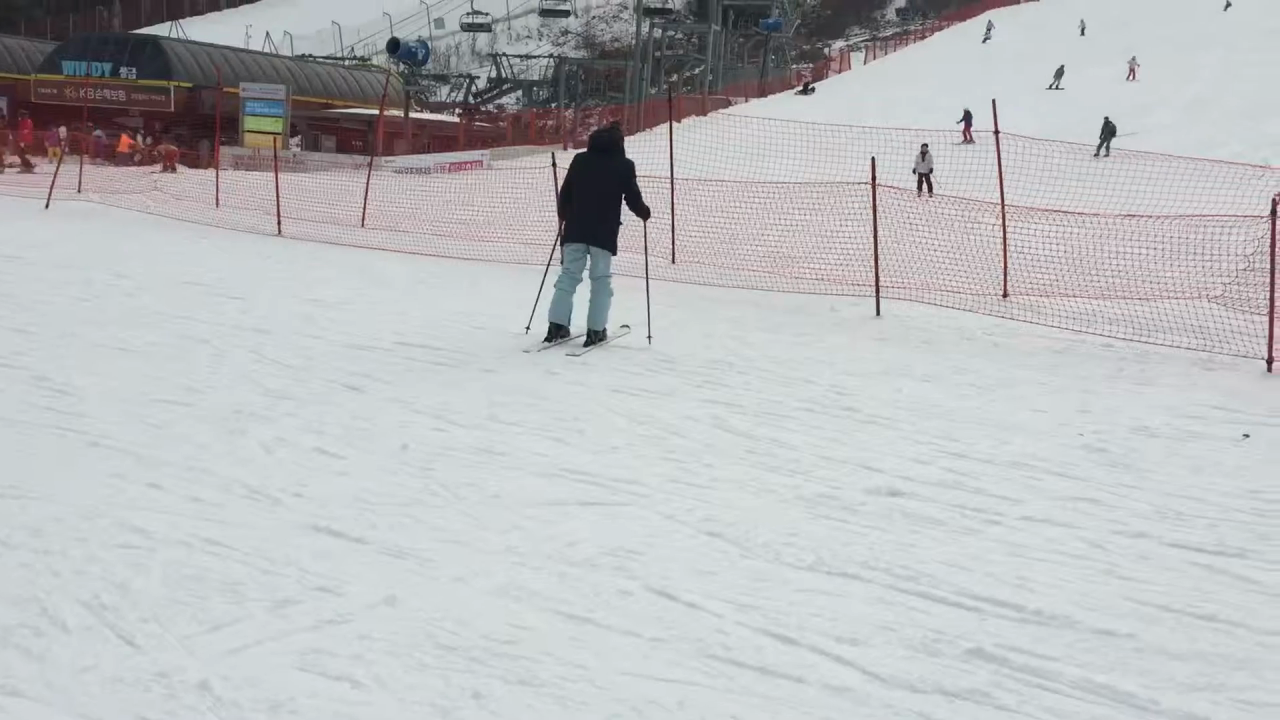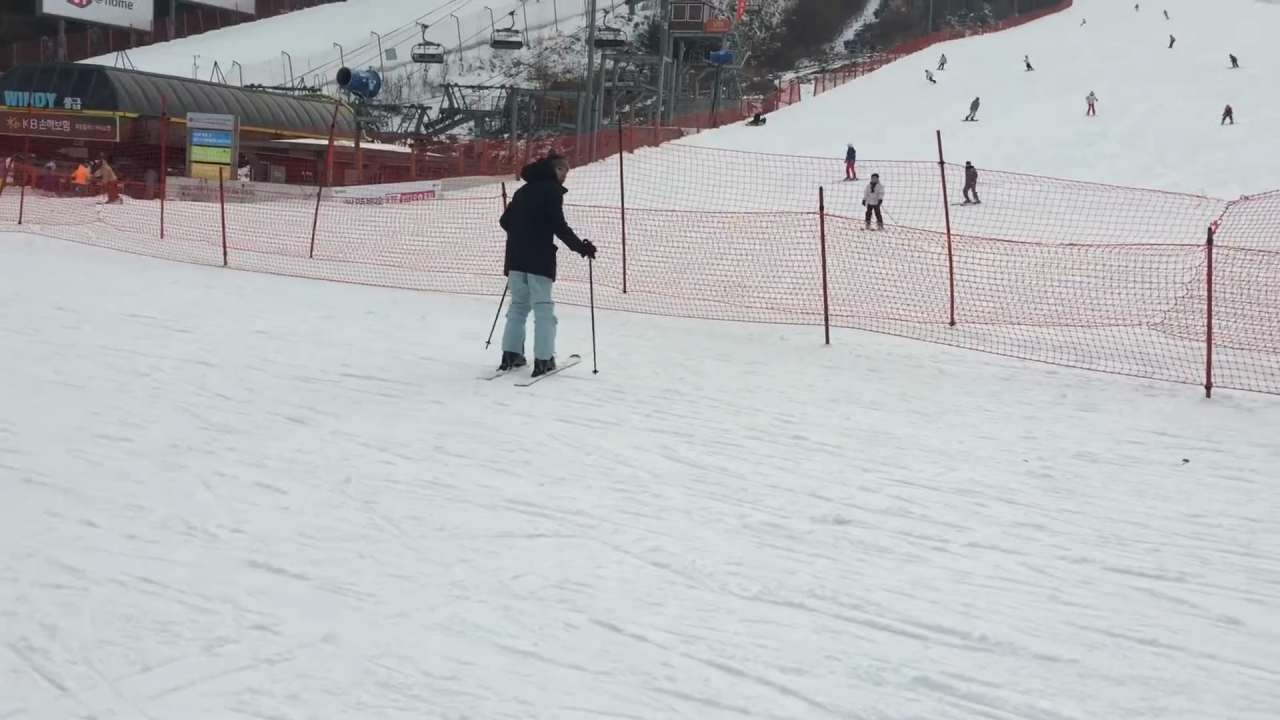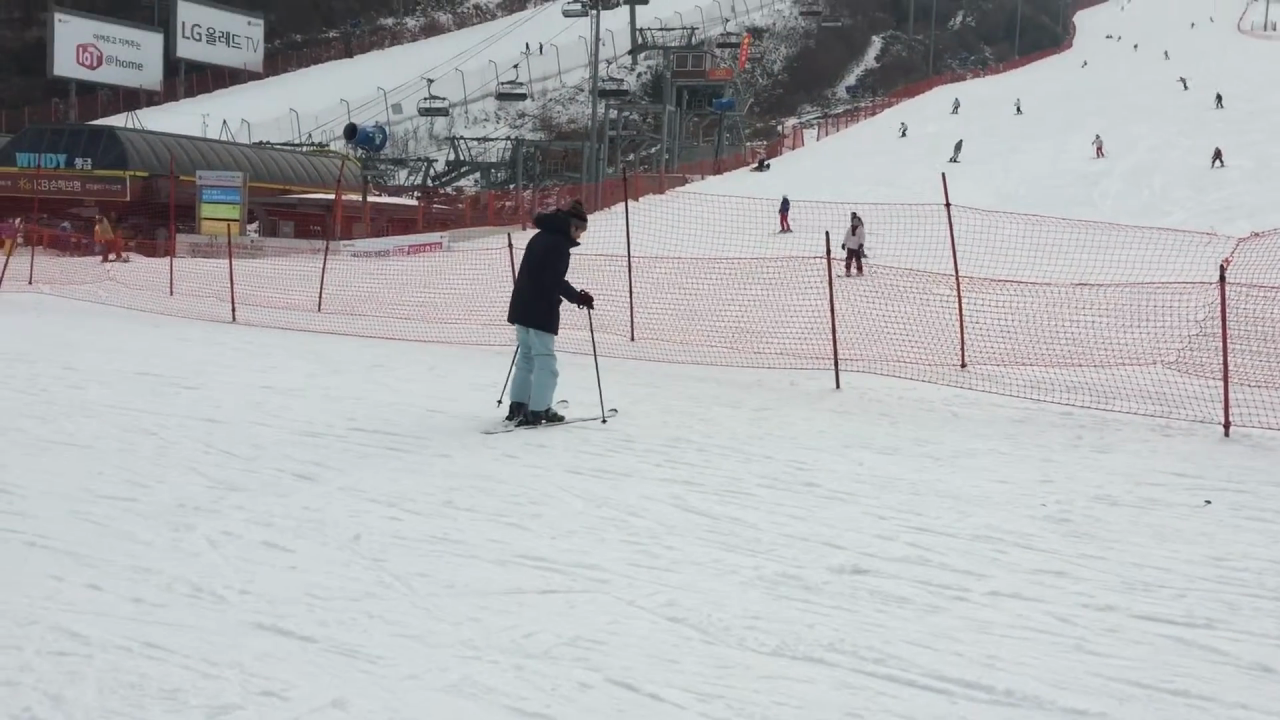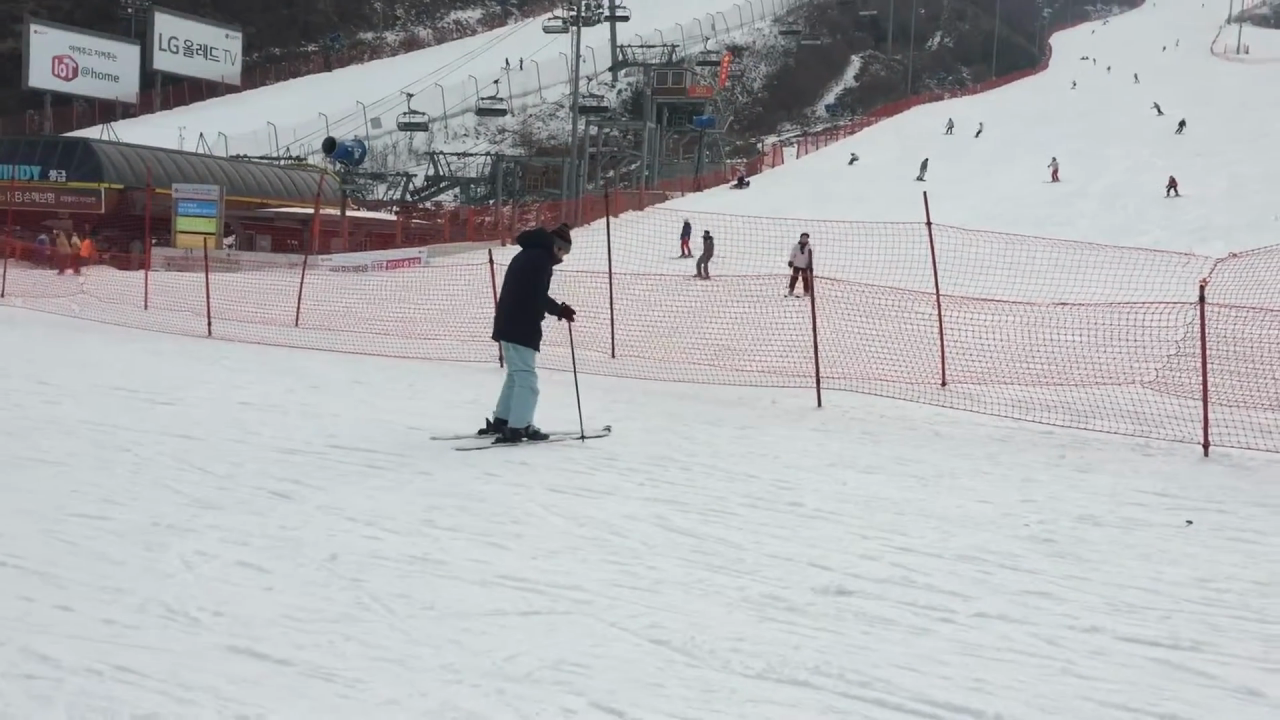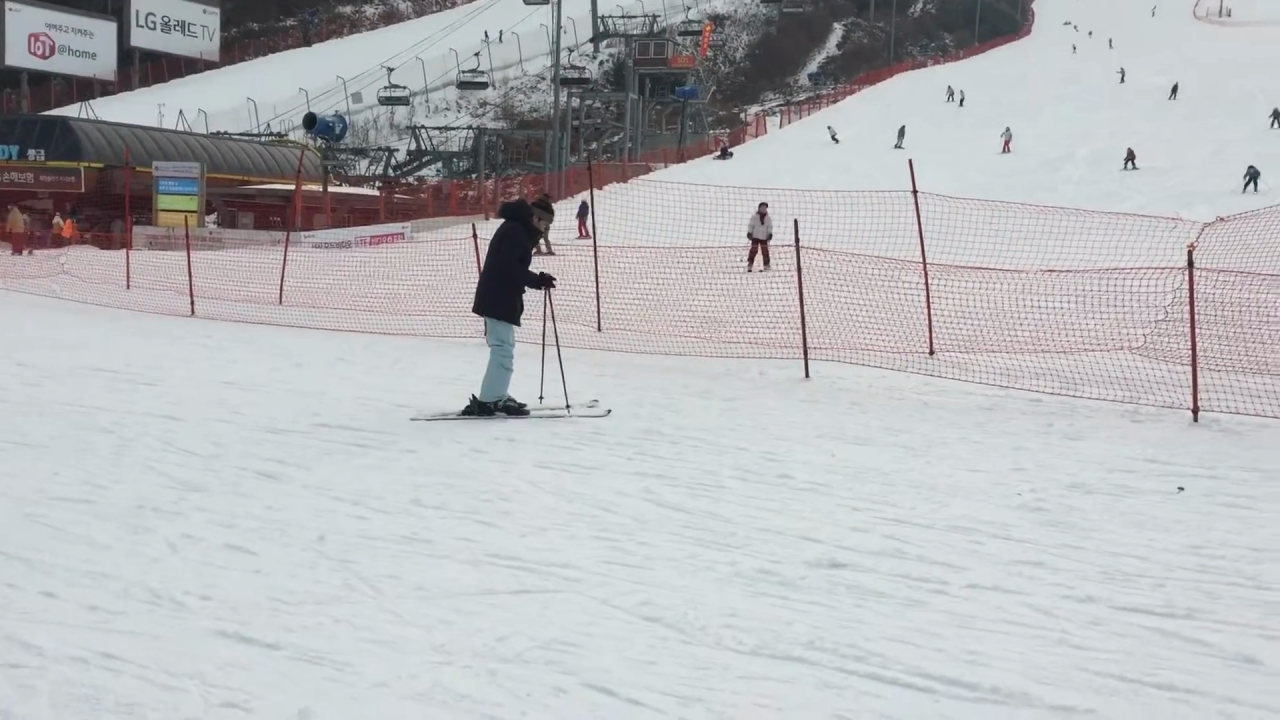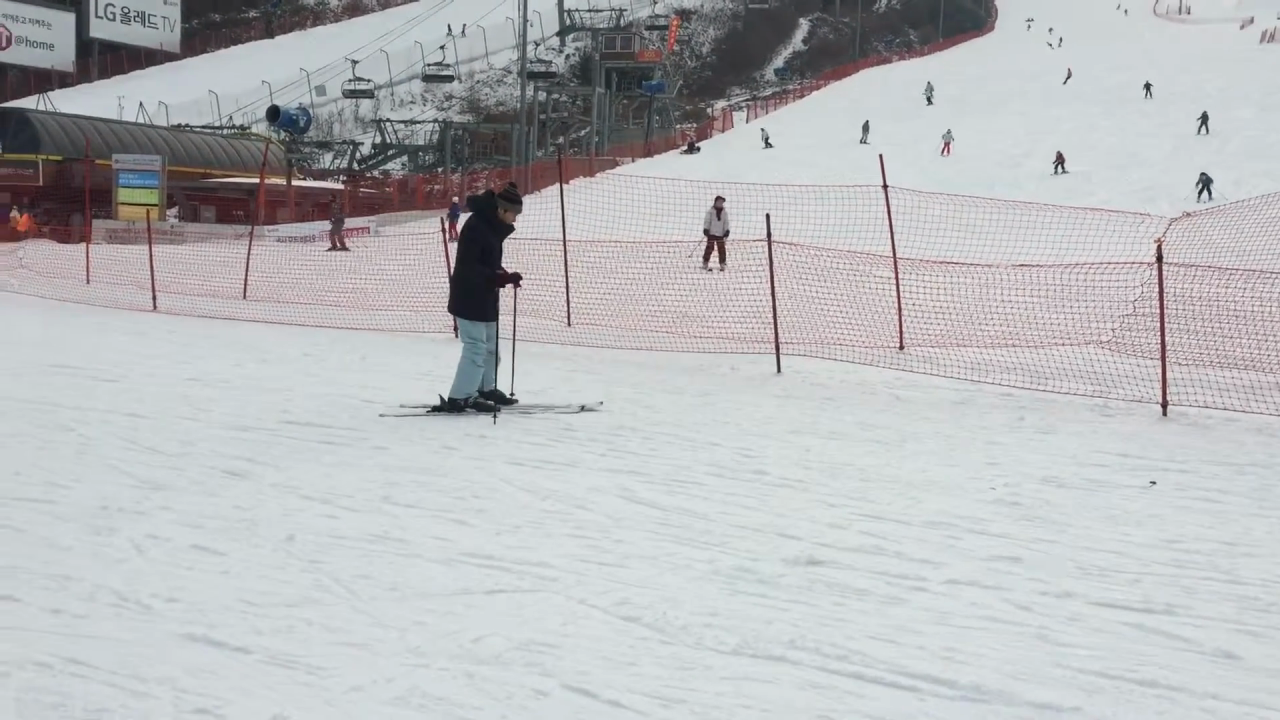
dt=0.7s
person 1, frame 1
left shoulder: (580, 159)
right shoulder: (624, 165)
left elbow: (566, 191)
right elbow: (633, 198)
left wrist: (564, 215)
right wrist: (644, 212)
left hip: (576, 228)
right hip: (604, 230)
left knee: (568, 275)
right knee: (600, 279)
left ankle: (557, 326)
right ankle: (595, 330)
person 1, frame 2
left shoulder: (523, 190)
right shoulder: (552, 189)
left elbow: (505, 220)
right elbow: (558, 225)
right wrist: (581, 246)
left hip: (516, 255)
right hip: (539, 257)
left knee: (518, 305)
right knee: (543, 307)
left ankle: (511, 354)
right ankle: (543, 359)
person 1, frame 3
left shoulder: (540, 237)
right shoulder: (560, 243)
right elbow: (555, 279)
right wrist: (577, 297)
left hip: (522, 305)
right hip: (542, 309)
left knee: (526, 357)
right knee: (544, 358)
left ankle: (518, 405)
right ankle: (538, 410)
person 1, frame 4
left shoulder: (526, 254)
right shoulder: (540, 257)
right elbow: (537, 293)
right wrist: (559, 310)
left hip: (508, 322)
right hip: (521, 325)
left knee: (515, 374)
right knee: (526, 376)
left ankle: (502, 420)
right ankle: (519, 427)
person 1, frame 5
left shoulder: (518, 229)
right shoulder: (515, 230)
right elbow: (510, 267)
left wrist: (538, 279)
right wrist: (538, 280)
left hip: (501, 298)
right hip: (498, 299)
left knee: (502, 349)
right knee: (503, 350)
left ankle: (494, 396)
right ankle: (488, 401)
person 1, frame 6
left shoulder: (492, 226)
right shoulder: (476, 226)
right elbow: (466, 264)
left wrist: (504, 276)
right wrist: (492, 277)
left hip: (484, 295)
right hip: (470, 296)
left knee: (490, 345)
right knee: (476, 347)
left ankle: (485, 389)
right ankle: (459, 397)
